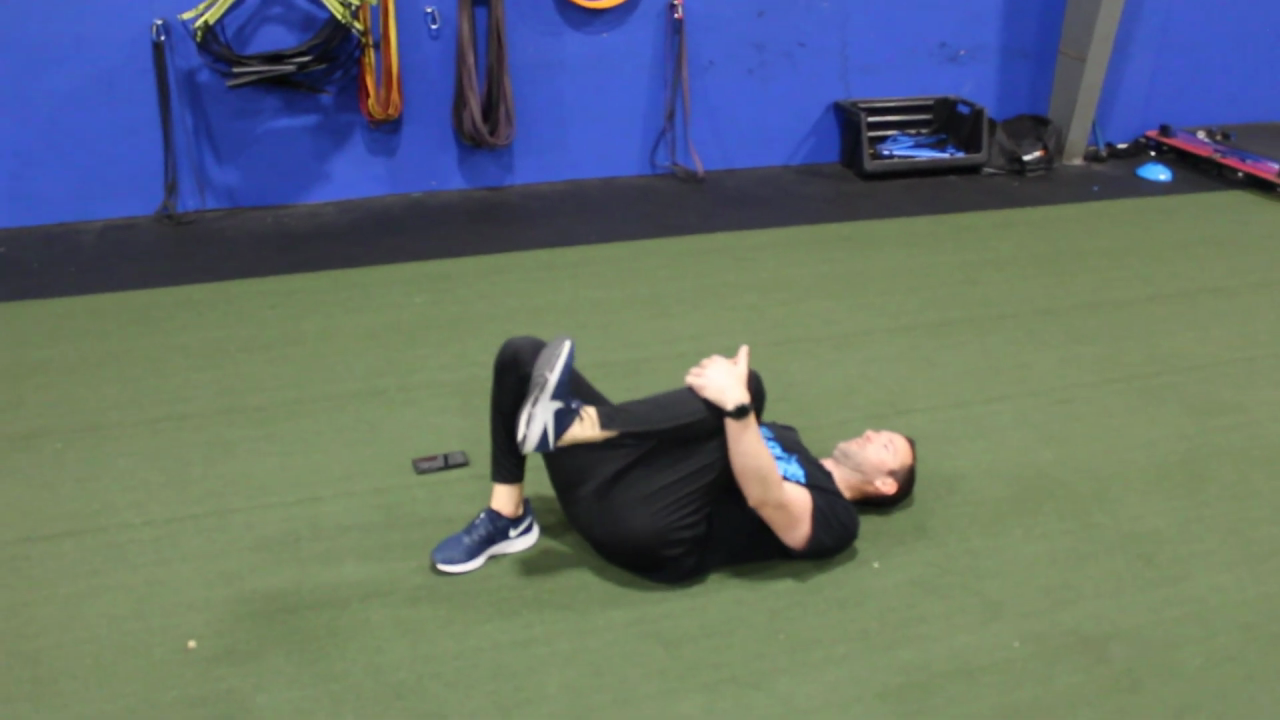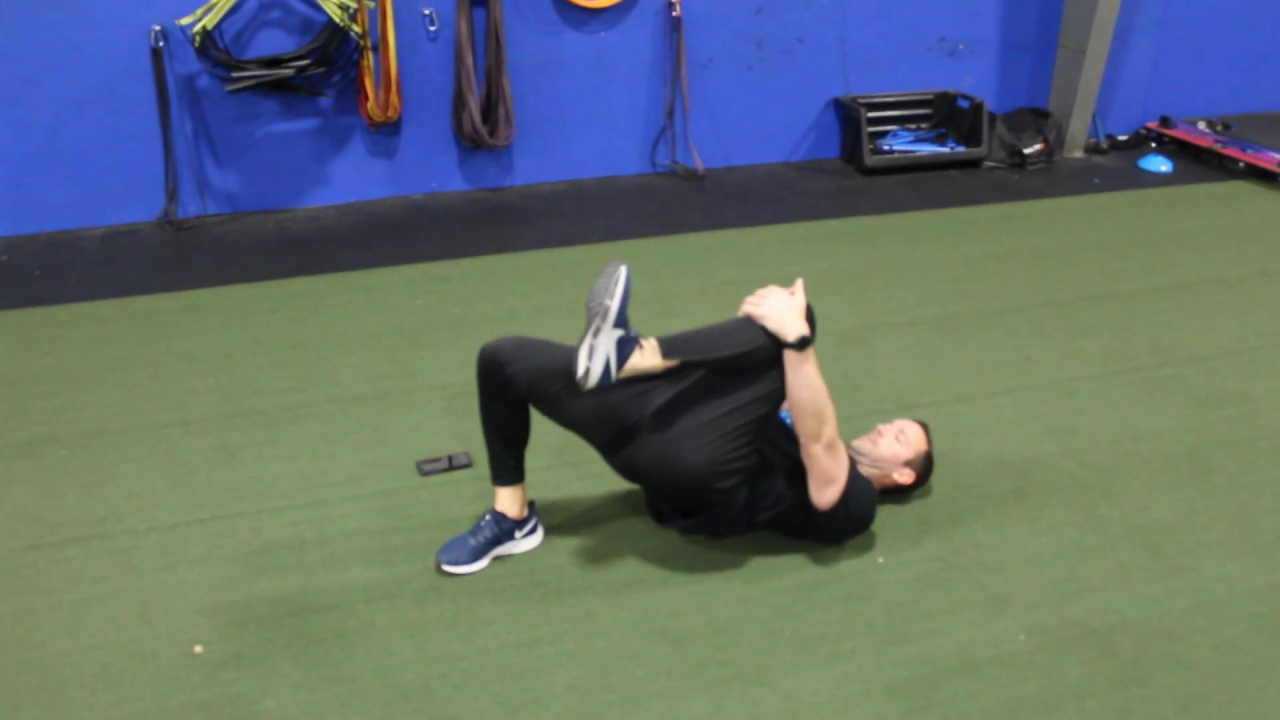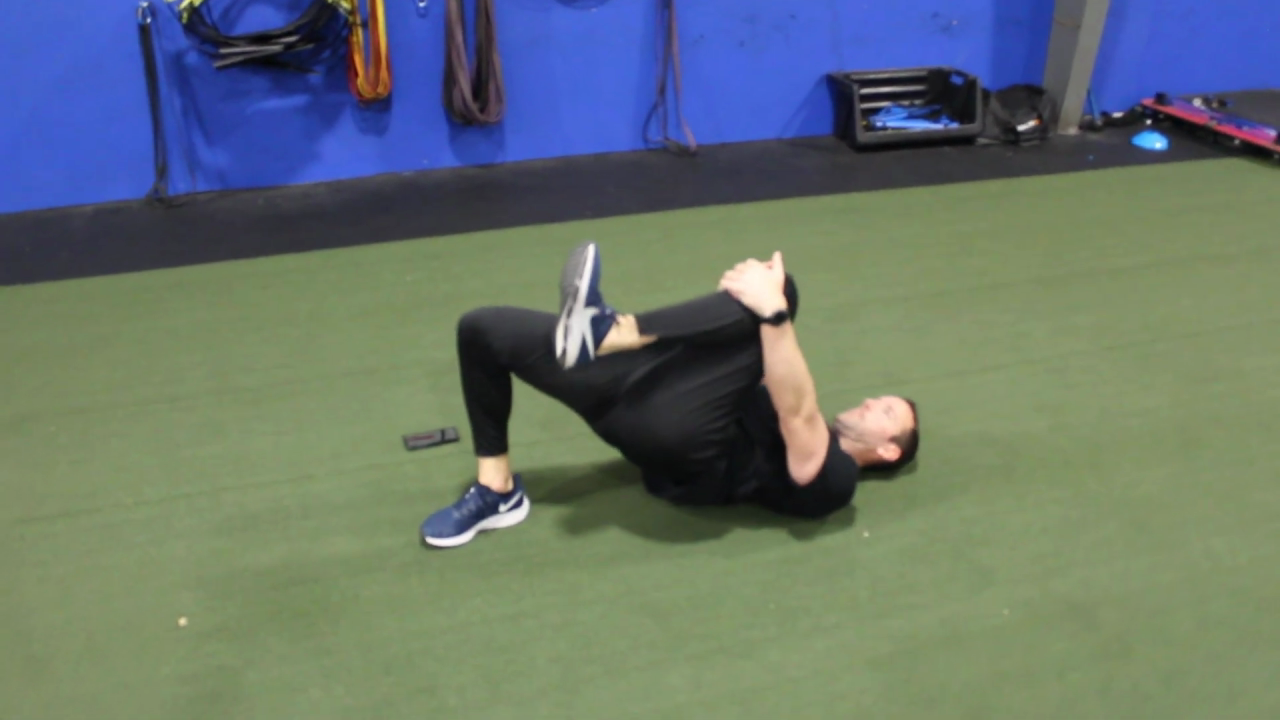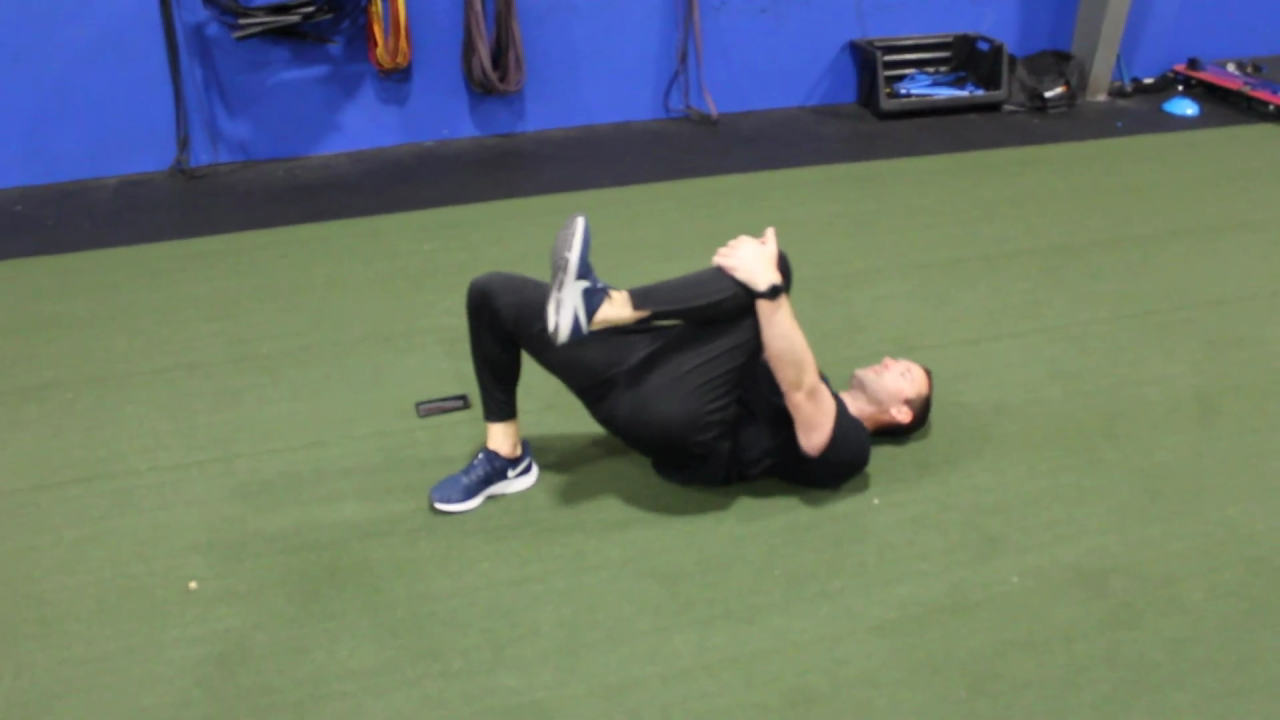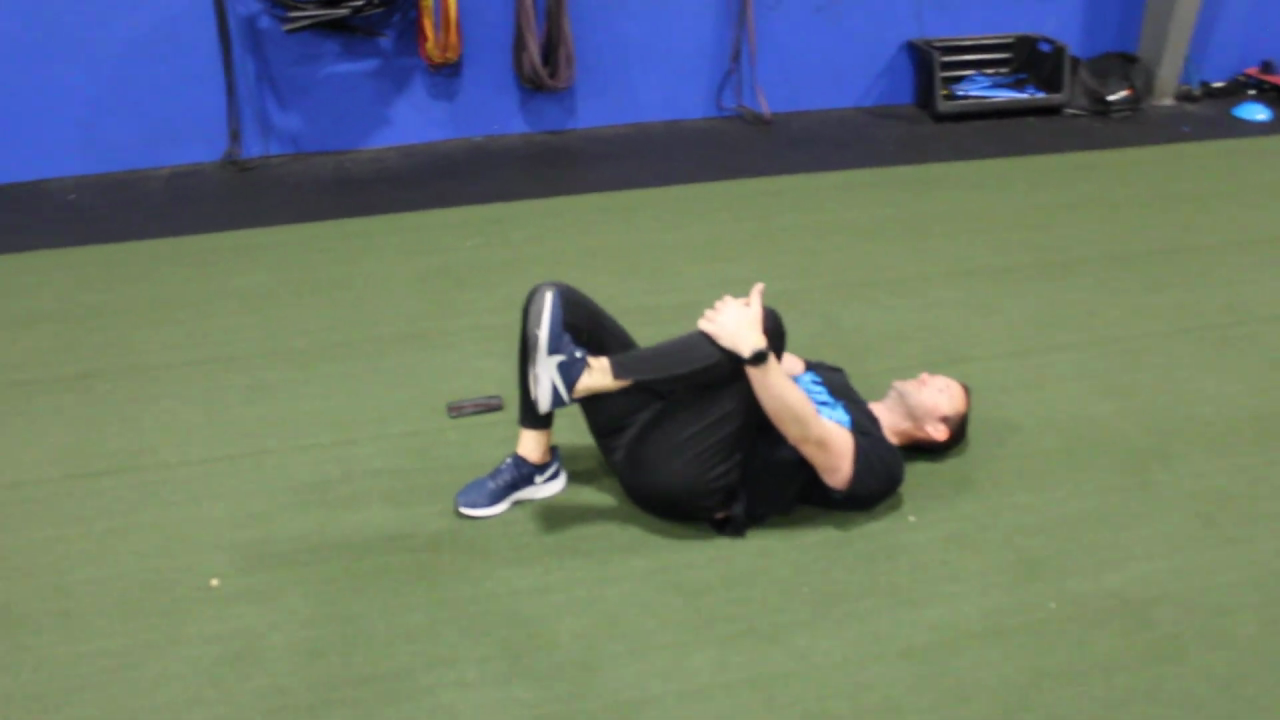
dt=0.5s
person 1, frame 1
left shoulder: (834, 519)
right shoulder: (789, 444)
left elbow: (764, 498)
left wrist: (736, 403)
right wrist: (718, 388)
left hip: (650, 527)
right hip: (616, 477)
left knee: (744, 393)
right knee: (523, 354)
left ankle: (571, 425)
right ankle: (505, 519)
person 1, frame 2
left shoulder: (852, 502)
right shoulder: (805, 451)
left elbow: (819, 441)
left wrist: (796, 338)
right wrist: (760, 326)
left hip: (699, 465)
right hip: (656, 425)
left knee: (793, 325)
right knee: (502, 359)
left ankle: (629, 355)
right ankle: (512, 519)
person 1, frame 3
left shoulder: (832, 477)
right shoulder: (796, 430)
left elbow: (798, 414)
left wrist: (772, 312)
right wrist: (749, 298)
left hip: (680, 427)
right hip: (640, 391)
left knee: (776, 298)
right knee: (482, 328)
left ankle: (607, 334)
right ankle: (496, 492)
person 1, frame 4
left shoulder: (846, 445)
right shoulder: (805, 381)
left elbow: (801, 388)
left wrist: (768, 287)
right wrist: (741, 273)
left hip: (679, 414)
right hip: (640, 379)
left knee: (770, 273)
right knee: (494, 292)
left ankle: (596, 311)
right ankle: (506, 458)
person 1, frame 5
left shoulder: (879, 466)
right shoulder: (833, 382)
left elbow: (808, 436)
right elbow: (779, 369)
left wrist: (752, 348)
right wrist: (745, 332)
left hip: (681, 474)
right hip: (650, 426)
left knee: (764, 329)
right knee: (551, 302)
left ankle: (579, 376)
right ankle: (532, 465)
